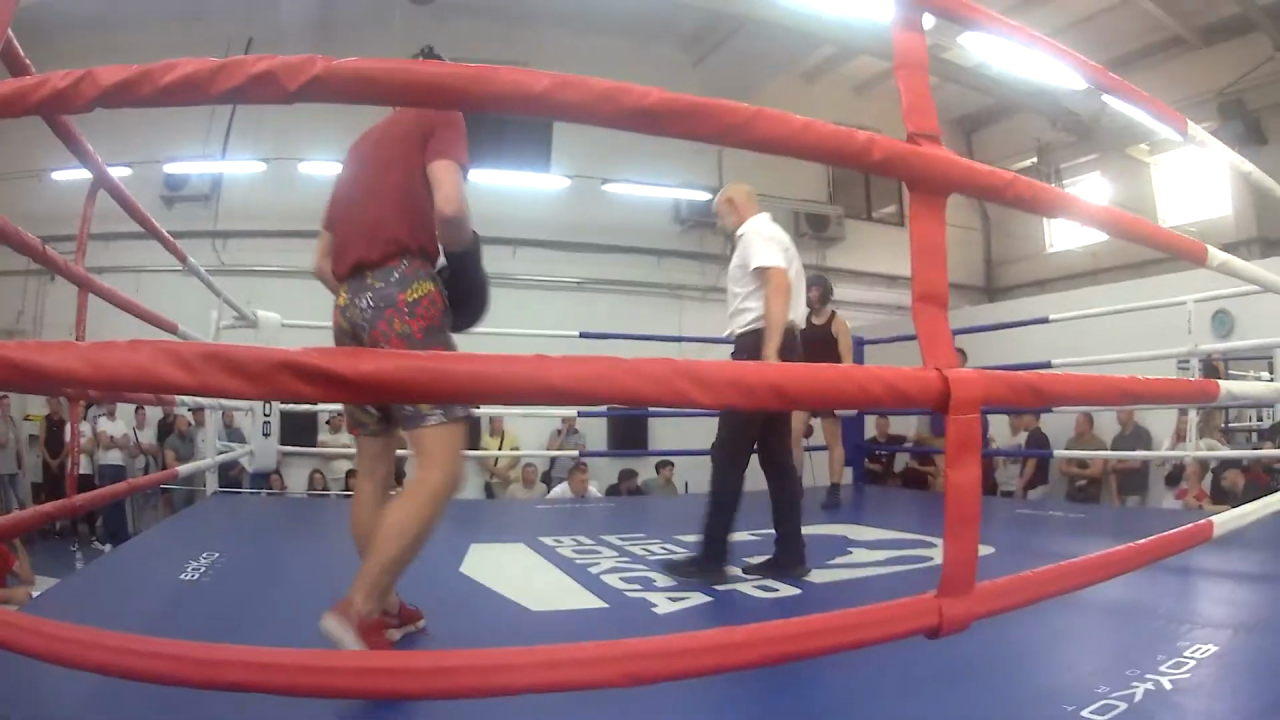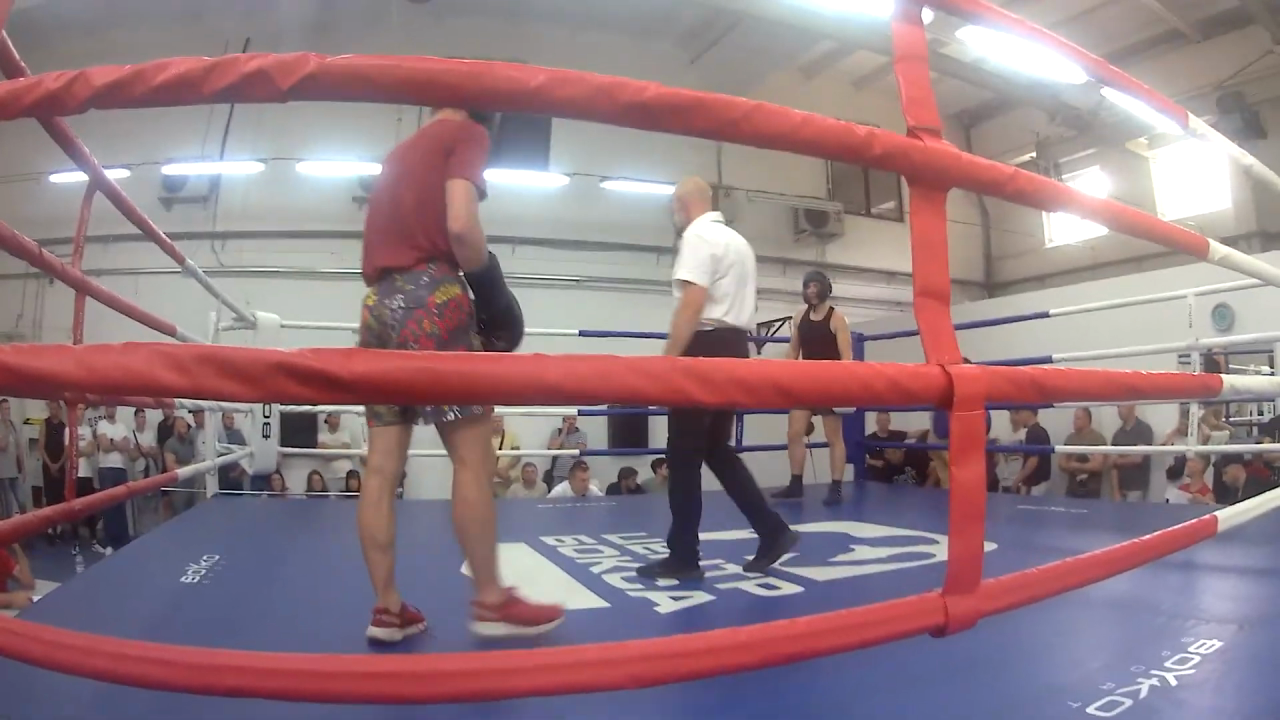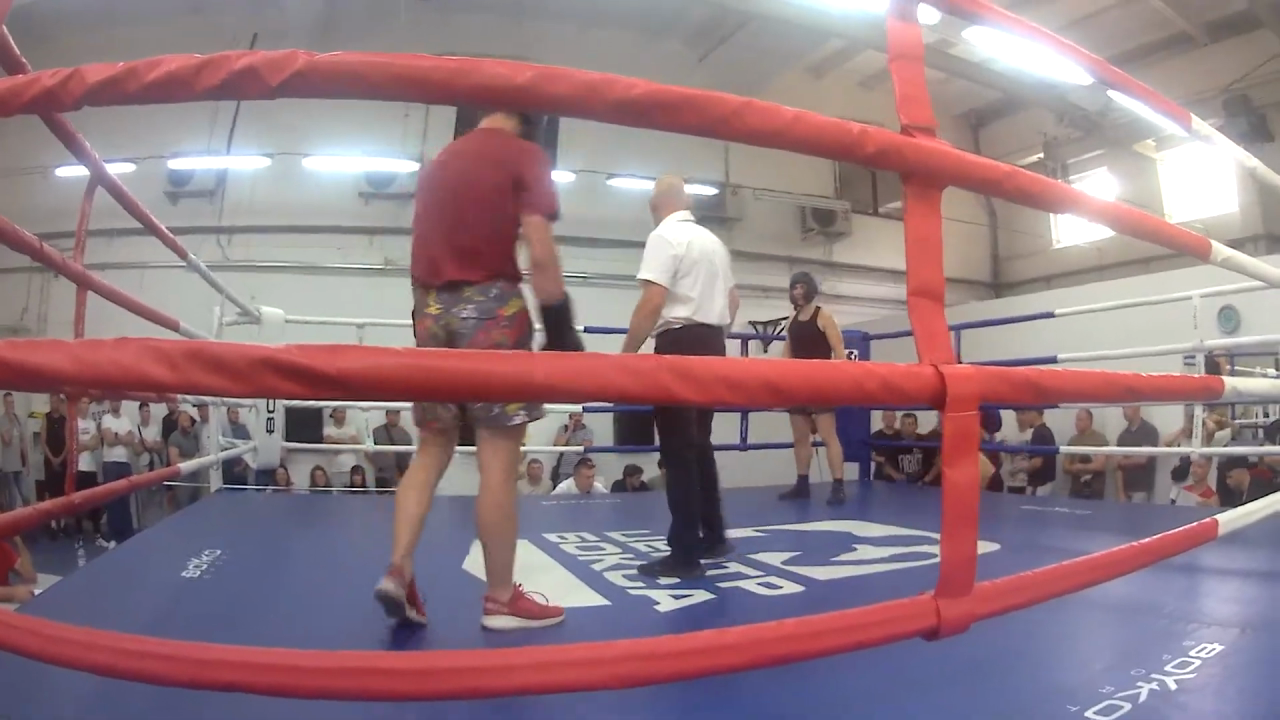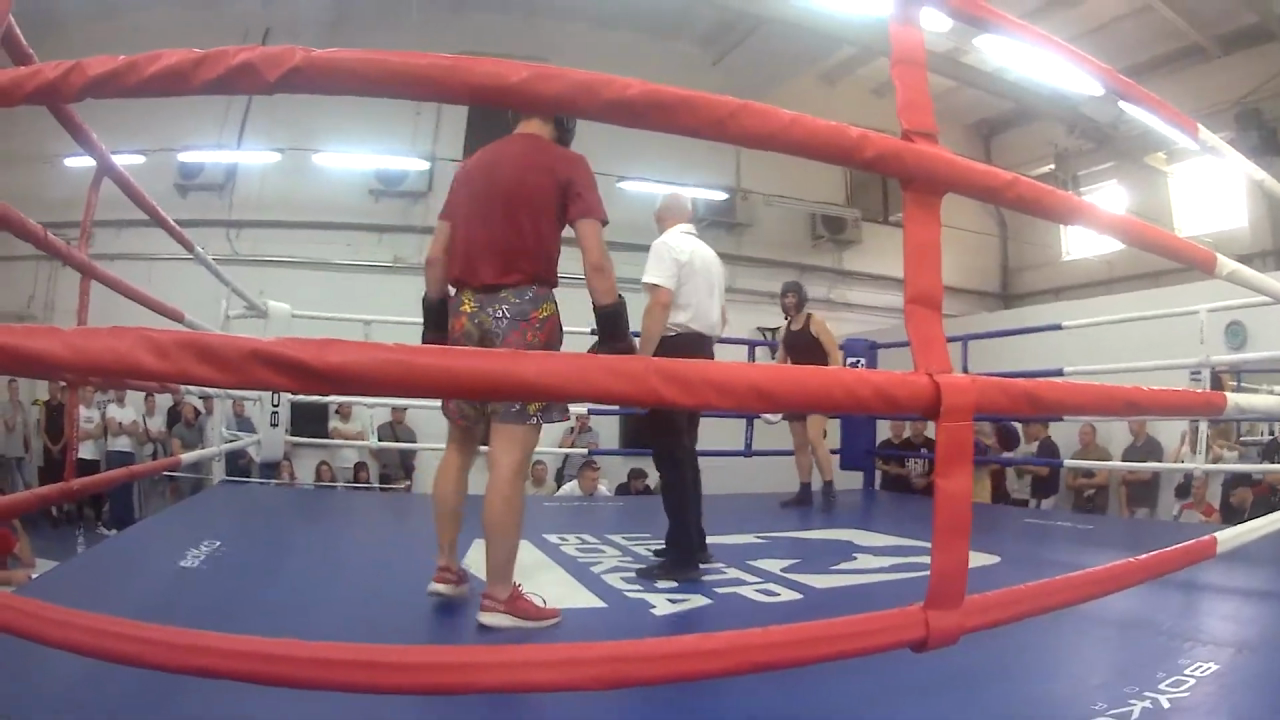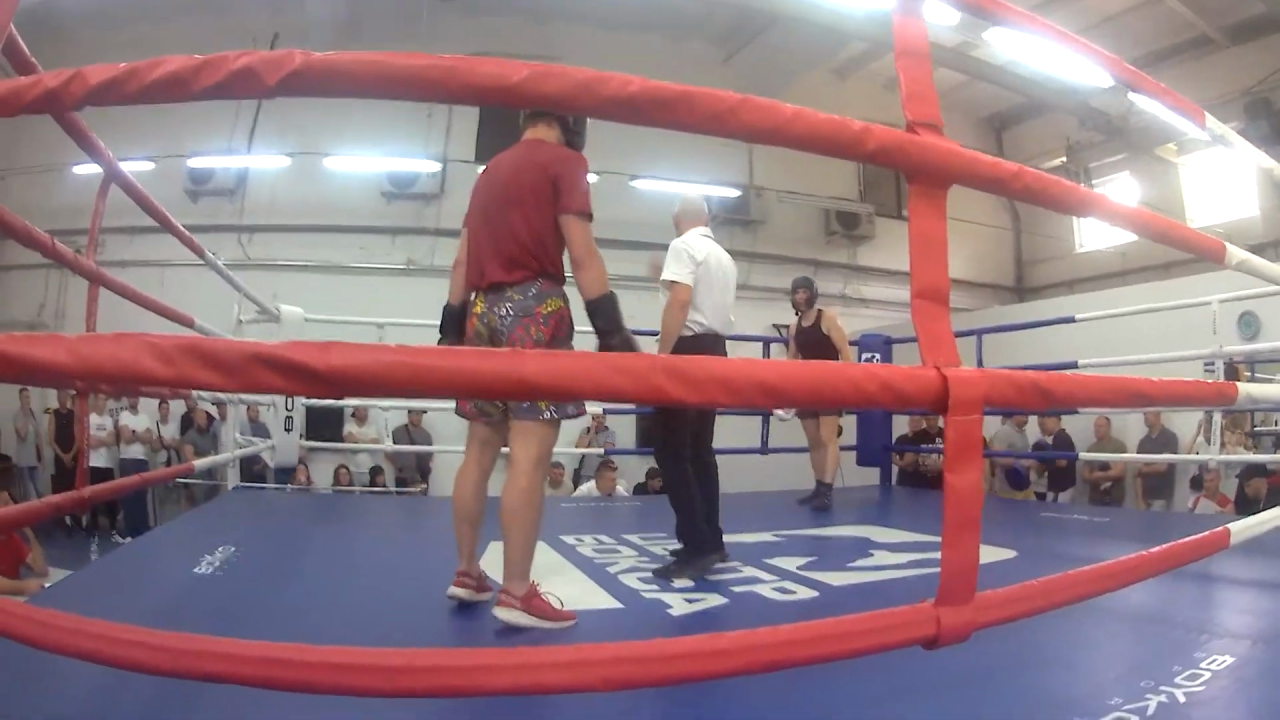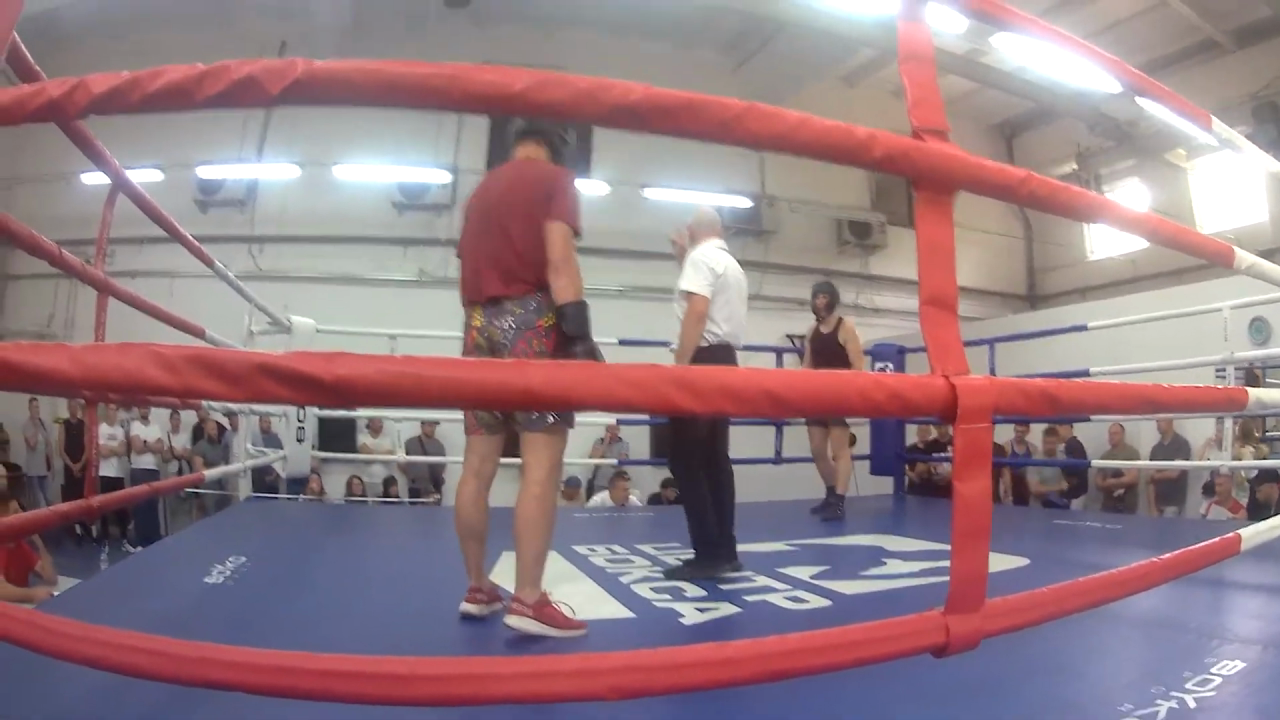
dt=0.3s
person 1, frame 1
left shoulder: (362, 145)
right shoulder: (441, 121)
left elbow: (321, 257)
right elbow: (448, 206)
right wrist: (464, 273)
left hip: (350, 300)
right hip: (406, 293)
left knee: (373, 468)
right knee: (439, 461)
left ankle: (384, 609)
right ankle: (358, 607)
person 1, frame 2
left shoulder: (399, 152)
right shoulder: (468, 133)
right elbow: (460, 225)
right wrist: (489, 287)
left hip: (377, 303)
right hip: (433, 297)
left knee: (382, 465)
right knee: (473, 457)
left ankle: (386, 608)
right ankle: (491, 601)
person 1, frame 3
left shoulder: (438, 163)
right shoulder: (526, 156)
right elbow: (541, 258)
right wrist: (562, 330)
left hip: (432, 310)
right hip: (493, 309)
left knee: (432, 452)
right knee: (499, 464)
left ankle: (398, 568)
right ankle: (502, 597)
person 1, frame 4
left shoulder: (471, 165)
right shoulder: (567, 165)
left elbow: (436, 256)
right elbow: (595, 261)
left wrist: (434, 320)
right wrist: (615, 332)
left hip: (466, 311)
right hip: (526, 311)
left knee: (459, 446)
right knee: (509, 462)
left ankle: (446, 567)
right ankle: (498, 596)
person 1, frame 5
left shoulder: (489, 171)
right shoulder: (565, 161)
left elbow: (462, 261)
right elbow: (581, 253)
left wrist: (452, 327)
right wrist: (611, 329)
left hip: (482, 311)
right hip: (535, 308)
left knee: (480, 453)
right knee: (530, 458)
left ankle: (466, 572)
right ankle: (516, 592)
person 1, frame 6
left shoulder: (481, 190)
right shoulder: (554, 178)
right elbow: (559, 262)
right wrist: (578, 337)
left hip: (480, 325)
right hip: (532, 320)
left knee: (477, 466)
right knee: (541, 468)
left ankle: (477, 588)
right ankle: (527, 599)
person 2, frame 1
left shoulder: (758, 234)
right shoulder: (773, 236)
left elbow: (779, 289)
left wrist: (769, 355)
left hip: (761, 348)
right hip: (781, 352)
left knee: (729, 453)
right knee: (777, 456)
left ankle: (711, 558)
right ankle: (790, 555)
person 2, frame 2
left shoulder: (697, 236)
right shoulder: (736, 240)
left elbow: (691, 304)
right elbow: (741, 300)
left wrist: (667, 361)
left hip: (706, 350)
right hip: (733, 346)
left knee: (683, 455)
right knee: (716, 449)
left ankle: (683, 557)
right ankle: (773, 531)
person 2, frame 3
left shoulder: (664, 237)
right shoulder: (713, 241)
left elbow: (653, 301)
right elbow: (732, 300)
left wrist: (626, 355)
left hip: (679, 345)
right hip: (713, 344)
left knee: (678, 451)
right knee: (698, 445)
left ankle: (685, 554)
right ankle: (712, 534)
person 2, frame 4
left shoulder: (666, 245)
right shoulder: (710, 254)
left elbow: (660, 304)
right elbow: (721, 315)
left wrist: (642, 360)
left hip: (673, 351)
right hip: (702, 352)
left knee: (671, 454)
right knee: (684, 451)
left ankle: (683, 556)
right ankle: (692, 541)
person 2, frame 5
left shoulder: (684, 246)
right shoulder: (724, 256)
left elbow: (680, 301)
left wrist: (661, 356)
left hip: (689, 350)
right hip: (715, 350)
left knee: (670, 449)
right knee: (700, 448)
left ankle: (698, 544)
right ankle: (709, 541)
person 2, frame 6
left shoulder: (701, 257)
right shoulder: (733, 266)
left elbow: (696, 311)
left wrist: (679, 366)
right wrist: (682, 258)
left hip: (702, 361)
right hip: (725, 361)
left knee: (685, 458)
right knee: (715, 458)
left ankle: (711, 552)
right ankle: (723, 550)
person 3, frame 1
left shoulder: (838, 322)
right shoulder: (801, 320)
left elbow: (847, 359)
left knee: (833, 440)
right knee: (793, 435)
left ankle: (834, 491)
person 3, frame 2
left shoulder: (837, 318)
right shoulder: (800, 317)
left elbow: (846, 355)
right elbow: (794, 349)
left knee: (834, 437)
right knee: (794, 434)
left ankle: (836, 488)
right ankle: (795, 484)
person 3, frame 3
left shoulder: (824, 316)
right shoulder: (792, 320)
left elbow: (839, 351)
right elbow: (788, 354)
left knee: (828, 435)
right knee: (799, 438)
left ankle: (838, 486)
right ankle: (802, 484)
person 3, frame 4
left shoulder: (816, 323)
right shoulder: (784, 331)
left elbow: (834, 354)
right elbow: (781, 364)
left knee: (814, 438)
right knee: (799, 444)
left ankle: (829, 489)
right ankle: (805, 492)
person 3, frame 5
left shoulder: (827, 318)
right shoulder: (794, 328)
left elbow: (845, 351)
right elbow: (792, 361)
left knee: (828, 439)
right knee: (813, 442)
left ankle: (827, 491)
right ankle: (820, 488)
person 3, frame 6
left shoulder: (846, 328)
right shoulder: (812, 332)
left elbow: (858, 365)
right elbow: (807, 366)
left knee: (839, 450)
right knee: (817, 450)
left ankle: (838, 503)
right ankle: (831, 494)
